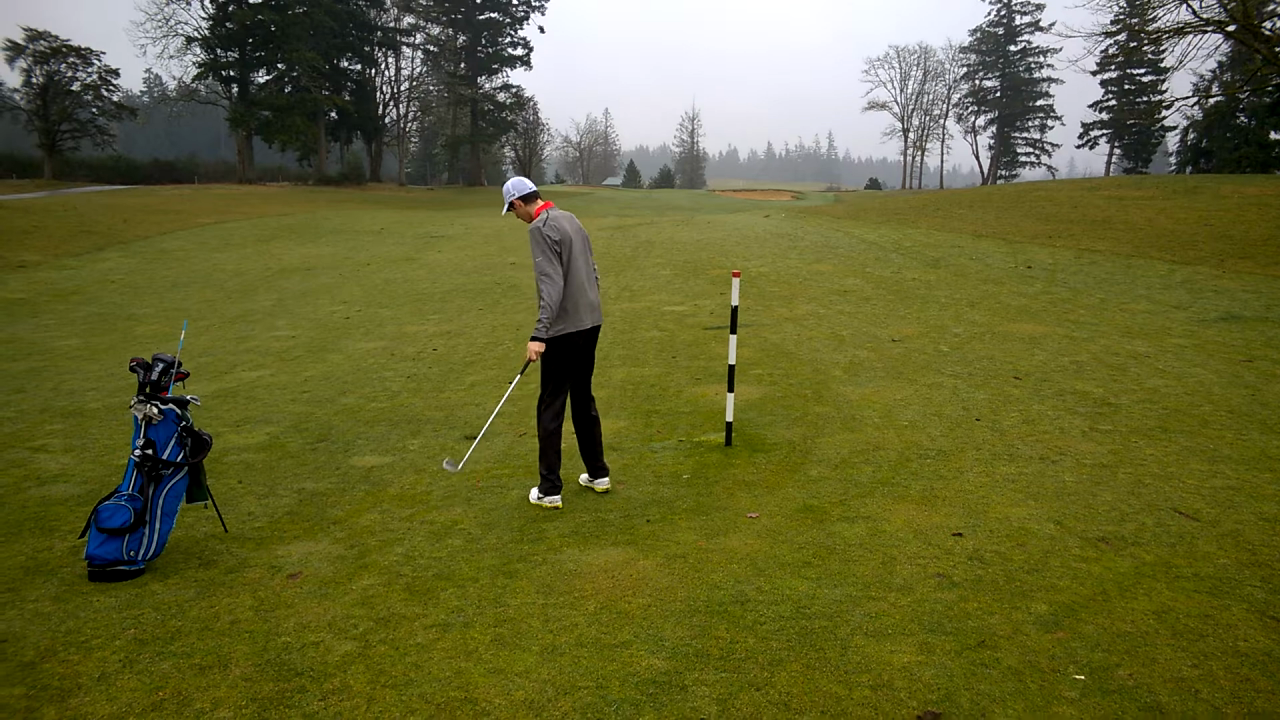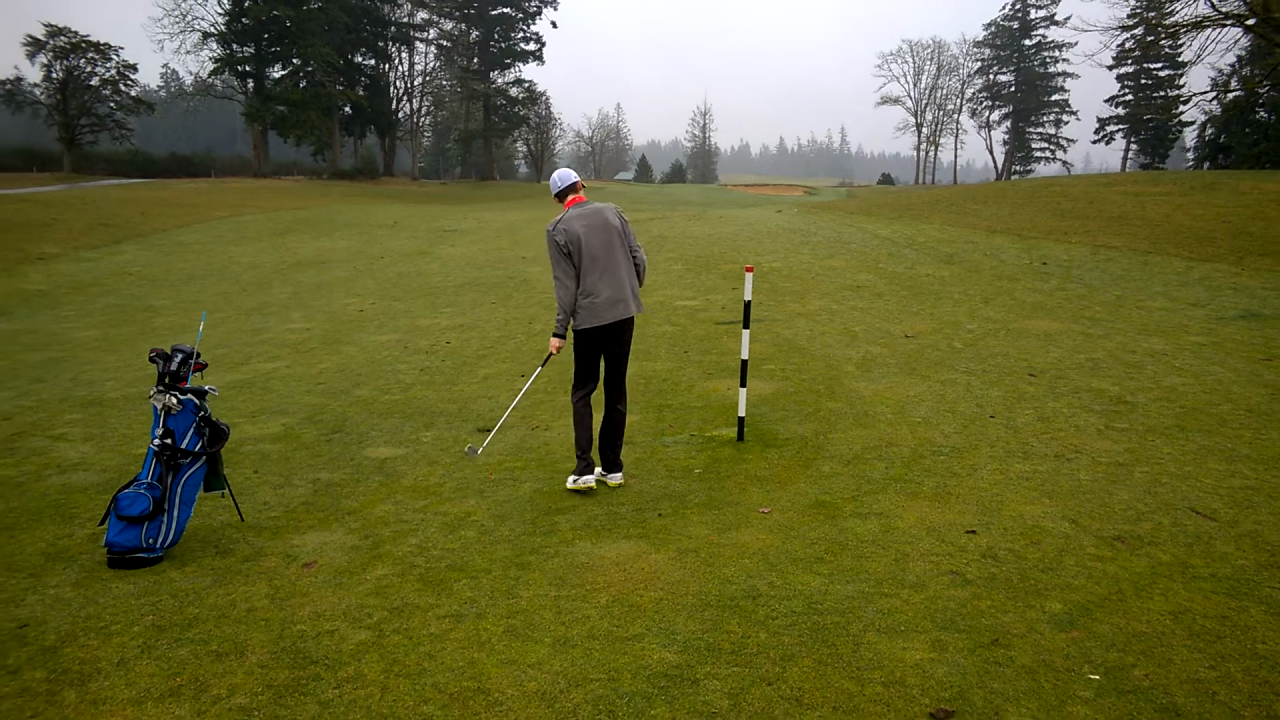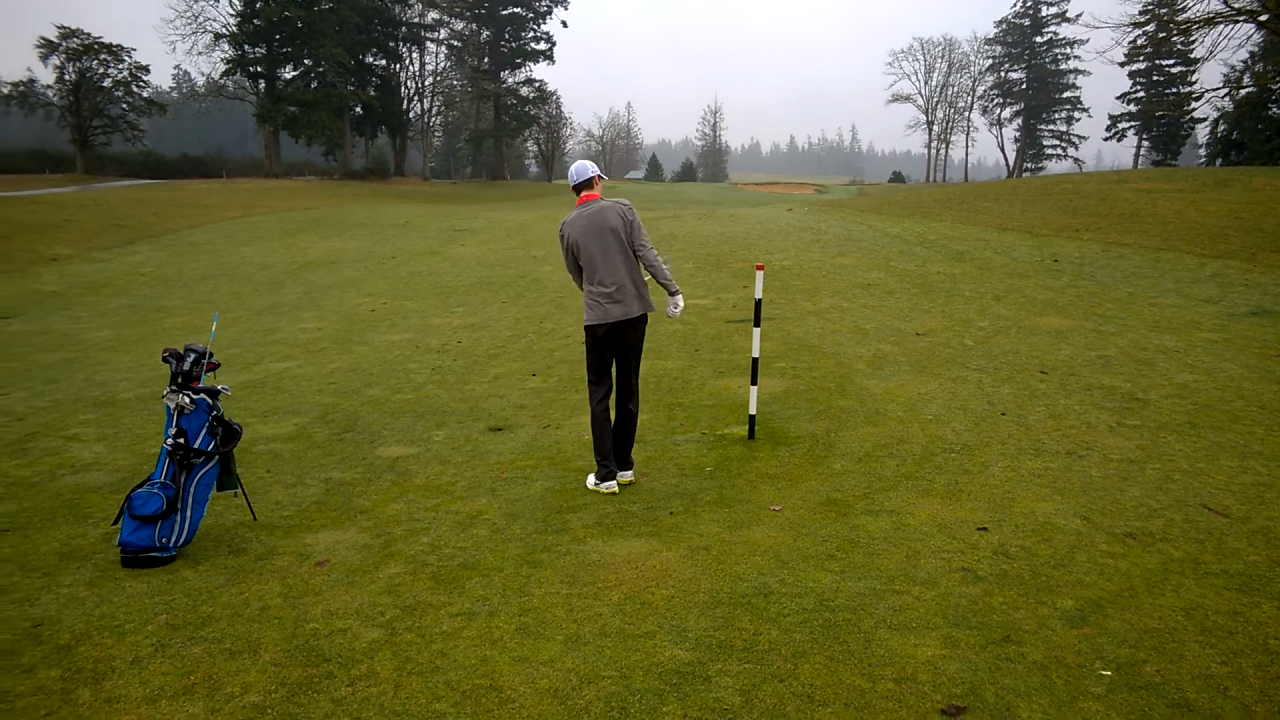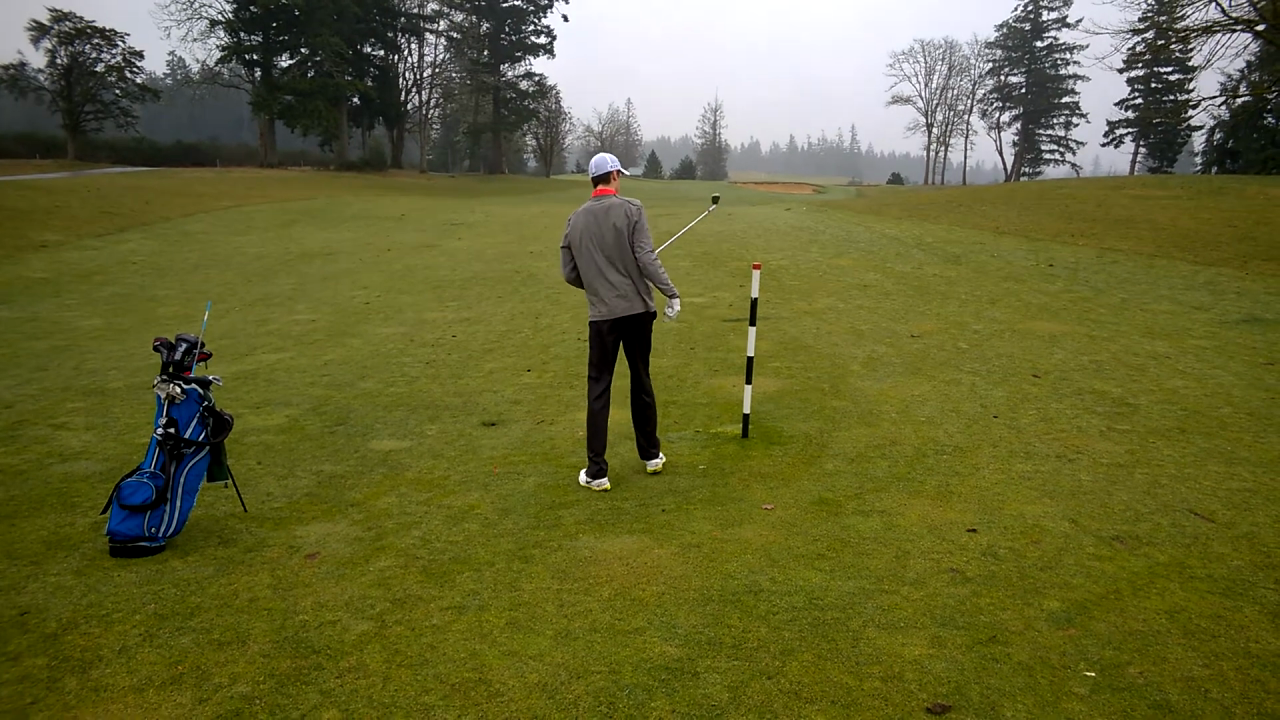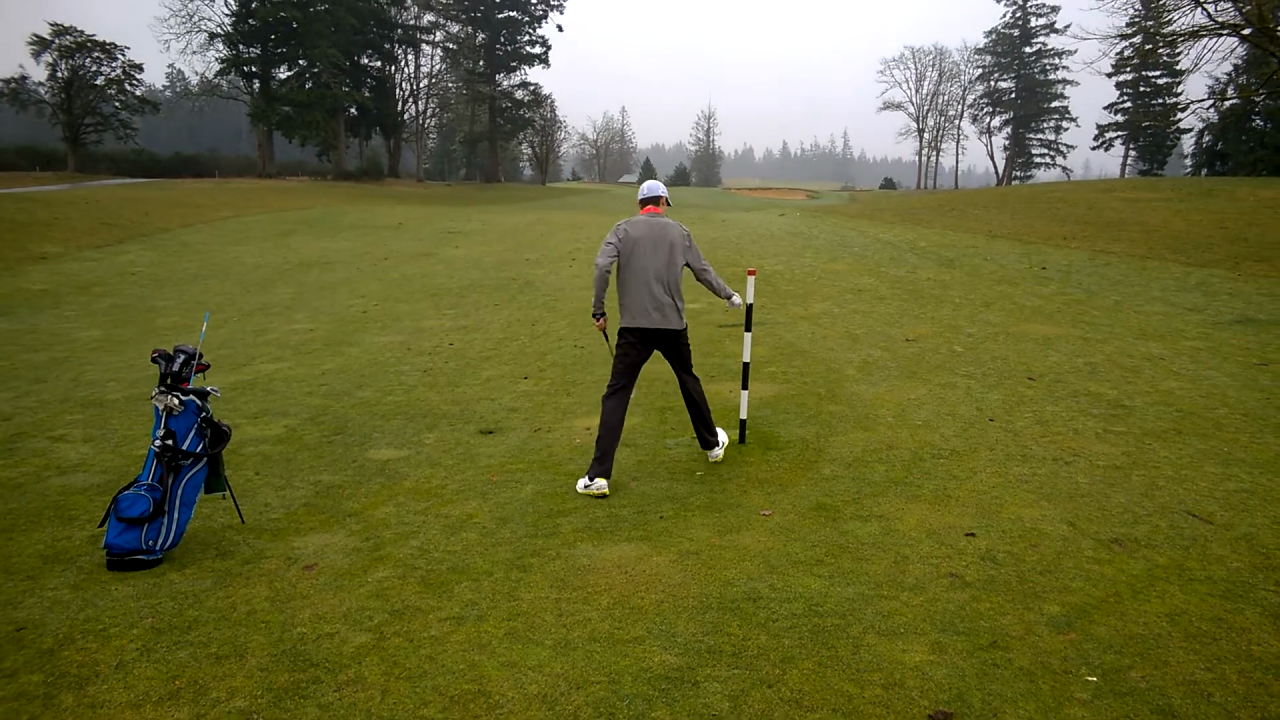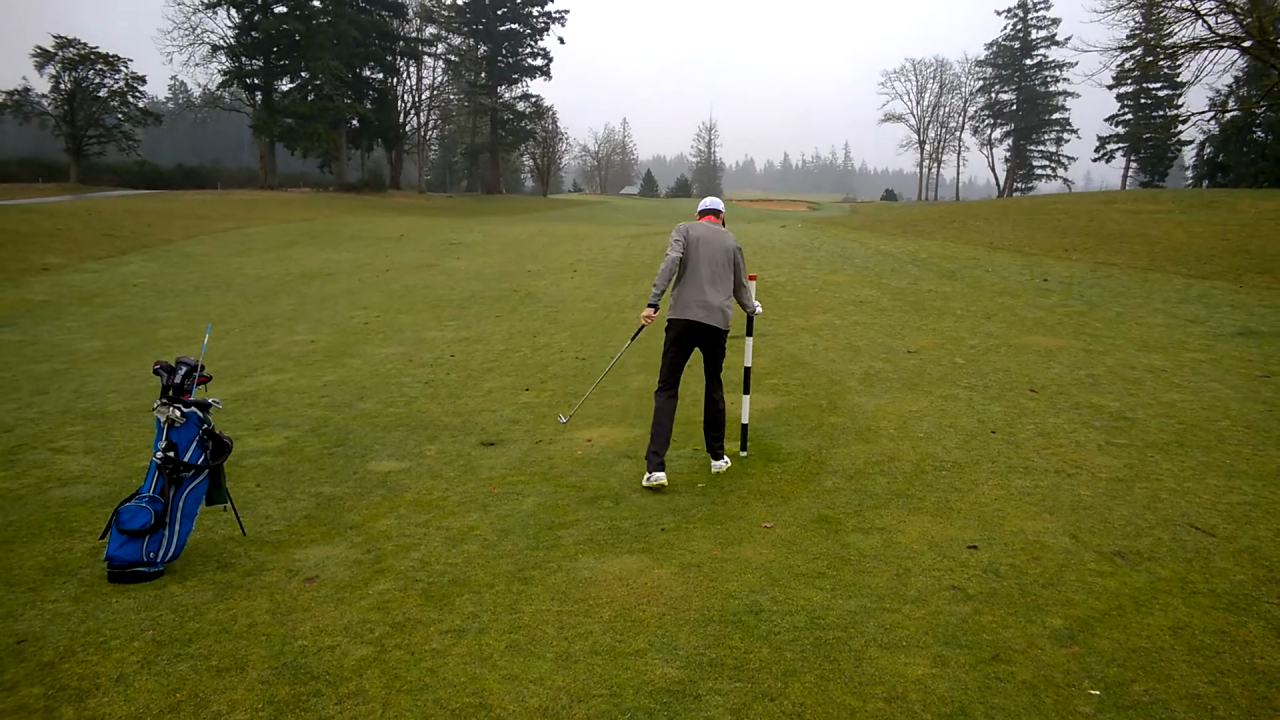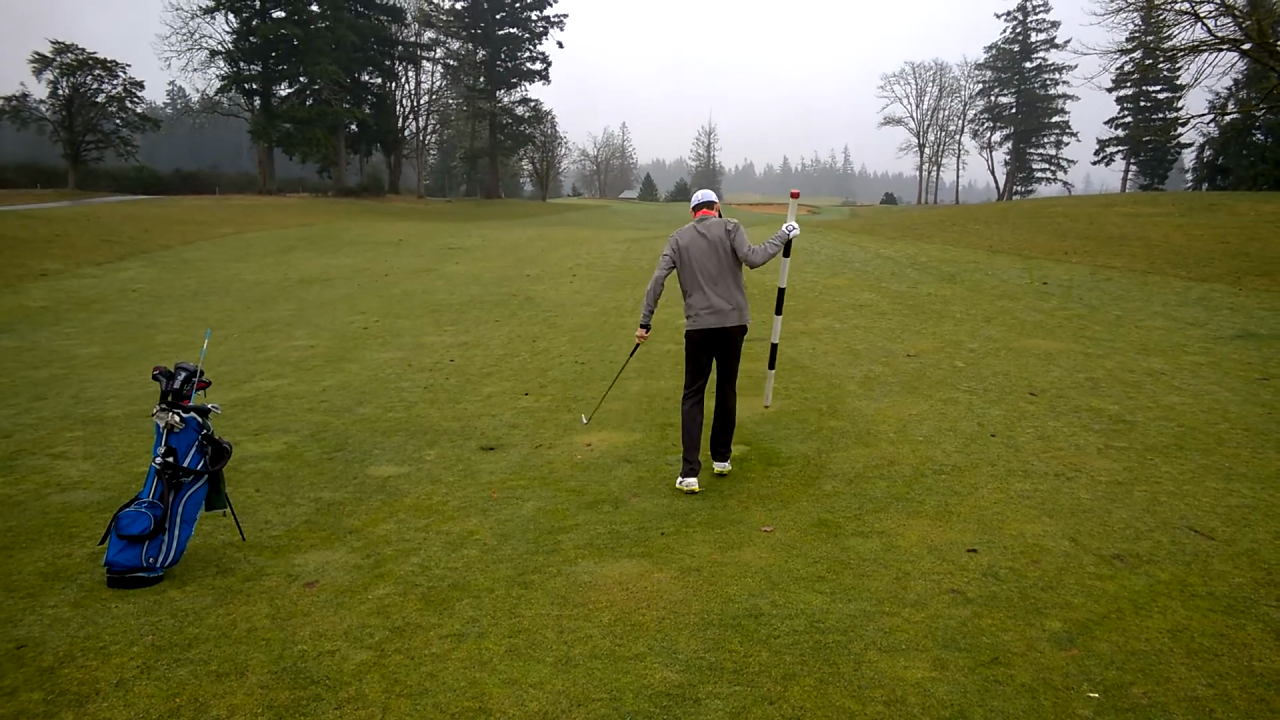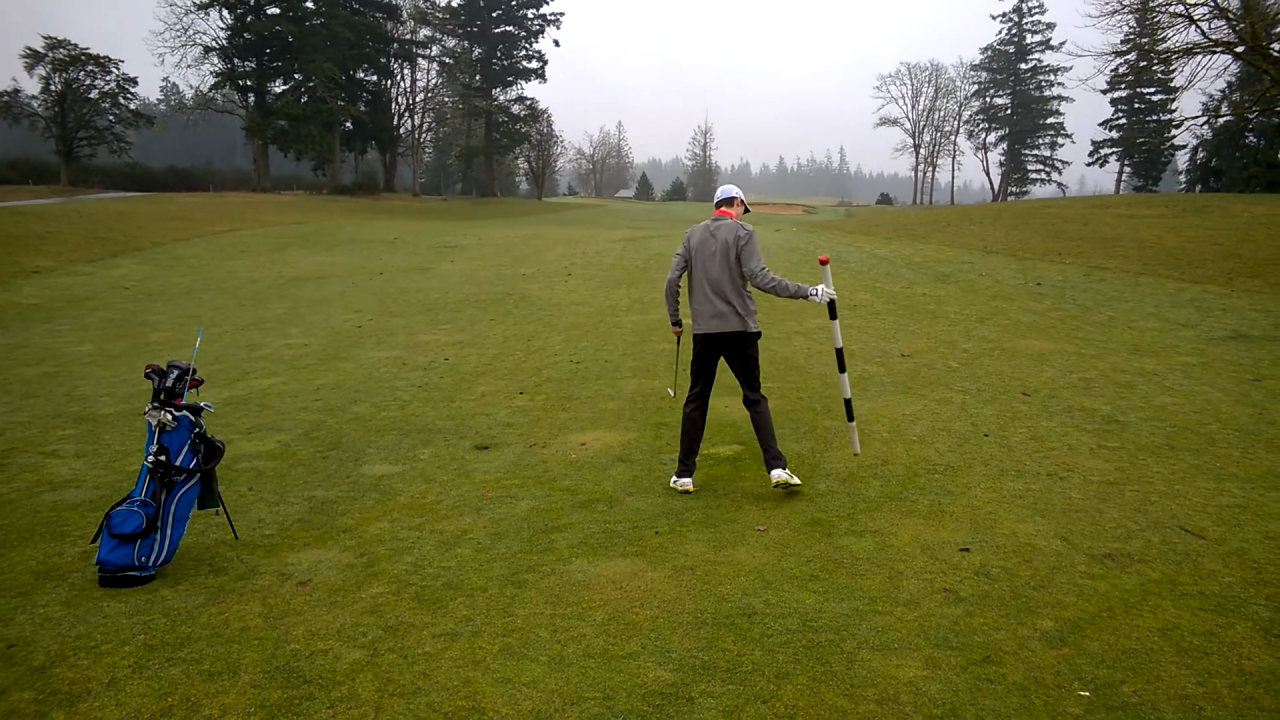
dt=0.4s
person 1, frame 1
left shoulder: (540, 228)
right shoulder: (570, 220)
left elbow: (551, 285)
right elbow: (593, 273)
left wrist: (539, 335)
left hip: (564, 328)
right hip: (591, 322)
left knee: (551, 407)
right knee: (583, 397)
left ankle: (550, 489)
right ankle: (598, 473)
person 1, frame 2
left shoulder: (558, 229)
right shoulder: (612, 212)
left elbow: (565, 285)
right elbow: (638, 257)
left wrist: (559, 331)
right wrist: (634, 291)
left hip: (590, 319)
right hip: (623, 313)
left knee: (583, 391)
right knee: (616, 390)
left ankle: (585, 469)
right ankle: (612, 467)
person 1, frame 3
left shoulder: (567, 226)
right shoulder: (621, 209)
right elbow: (647, 254)
right wrist: (673, 291)
left hip: (597, 318)
right hip: (633, 311)
left knee: (599, 394)
right knee: (628, 389)
left ankle: (606, 474)
right ankle: (623, 465)
person 1, frame 4
left shoulder: (575, 219)
right shoulder: (630, 209)
left elbow: (569, 272)
right elbow: (646, 257)
right wrist: (672, 294)
left hip: (602, 314)
right hip: (638, 309)
left knee: (599, 390)
right knee: (641, 379)
left ankle: (596, 471)
right ankle: (651, 454)
person 1, frame 5
left shoulder: (623, 228)
right shoulder: (678, 231)
left elbow: (603, 265)
right elbow: (703, 272)
left wrist: (598, 309)
right wrist: (730, 295)
left hip: (636, 324)
right hip: (672, 322)
left knee: (616, 395)
right knee: (688, 379)
left ankle: (599, 475)
right ankle: (712, 442)
person 1, frame 6
left shoulder: (684, 229)
right shoulder: (731, 241)
left elbow: (671, 261)
right elbow: (740, 289)
left wrist: (653, 302)
right wrist: (752, 307)
left hip: (684, 318)
right hip: (717, 322)
left knee: (667, 390)
right knee: (713, 387)
left ankle: (656, 468)
right ankle: (717, 455)
person 1, frame 7
left shoulder: (678, 237)
right shoulder: (729, 226)
left elbow: (658, 279)
right elbow: (752, 258)
left wrist: (645, 322)
right wrist: (783, 236)
left hip: (698, 325)
right hip: (732, 322)
left knee: (693, 395)
right knee: (726, 389)
left ankle: (689, 473)
right ankle: (721, 457)
person 1, frame 8
left shoulder: (693, 234)
right shoulder: (743, 232)
left elbow: (672, 279)
right elbow: (760, 278)
left wrist: (674, 318)
right wrist: (808, 292)
left hip: (704, 330)
right hip: (739, 329)
left knee: (697, 399)
right knee: (754, 398)
left ankle: (683, 474)
right ankle: (777, 467)
